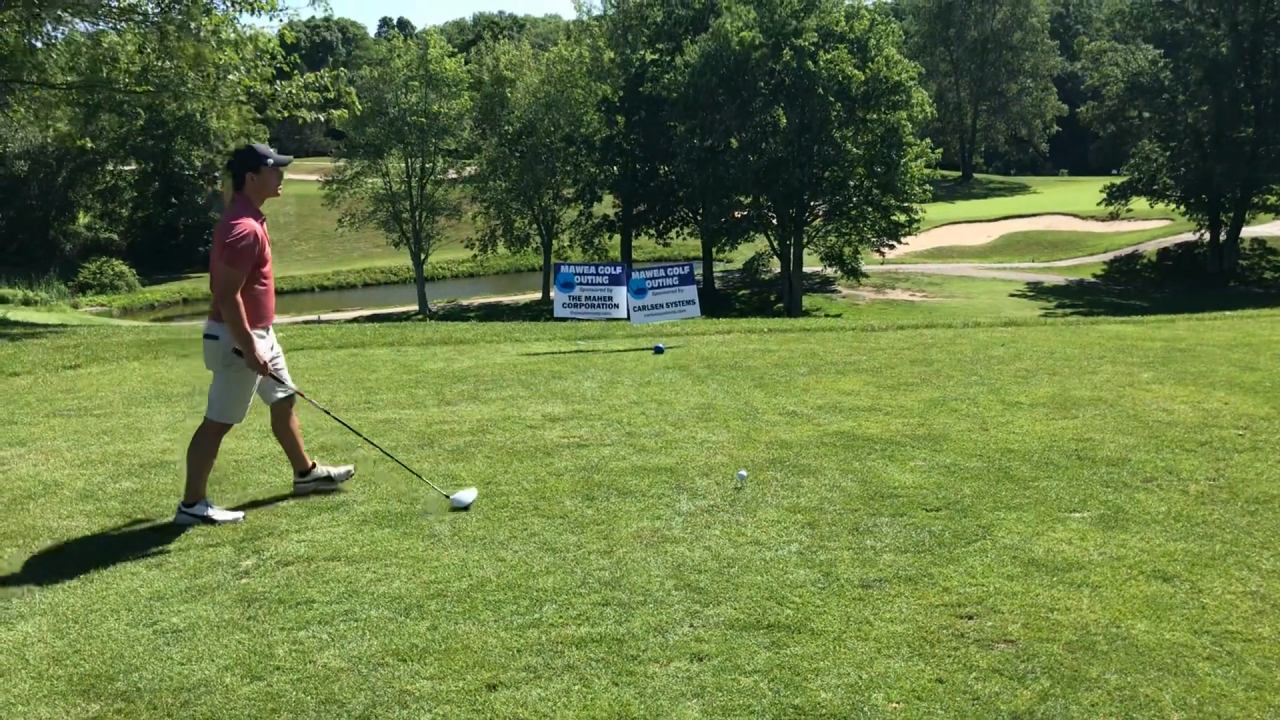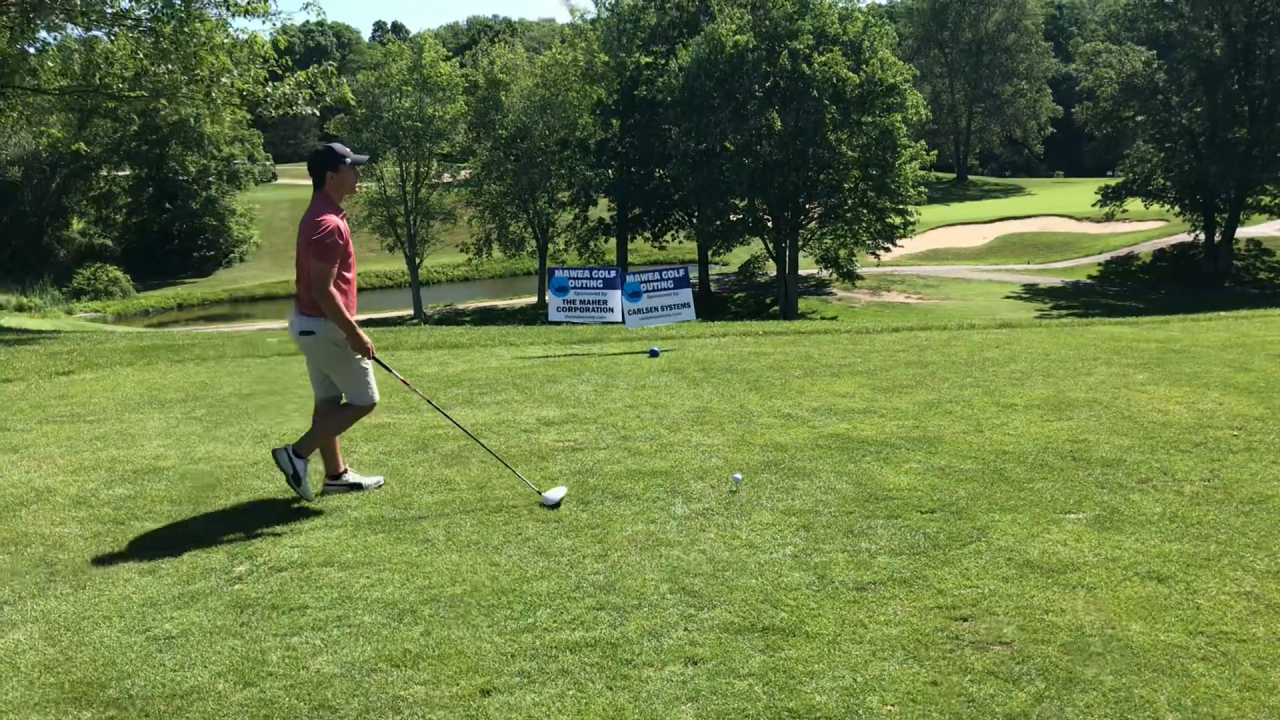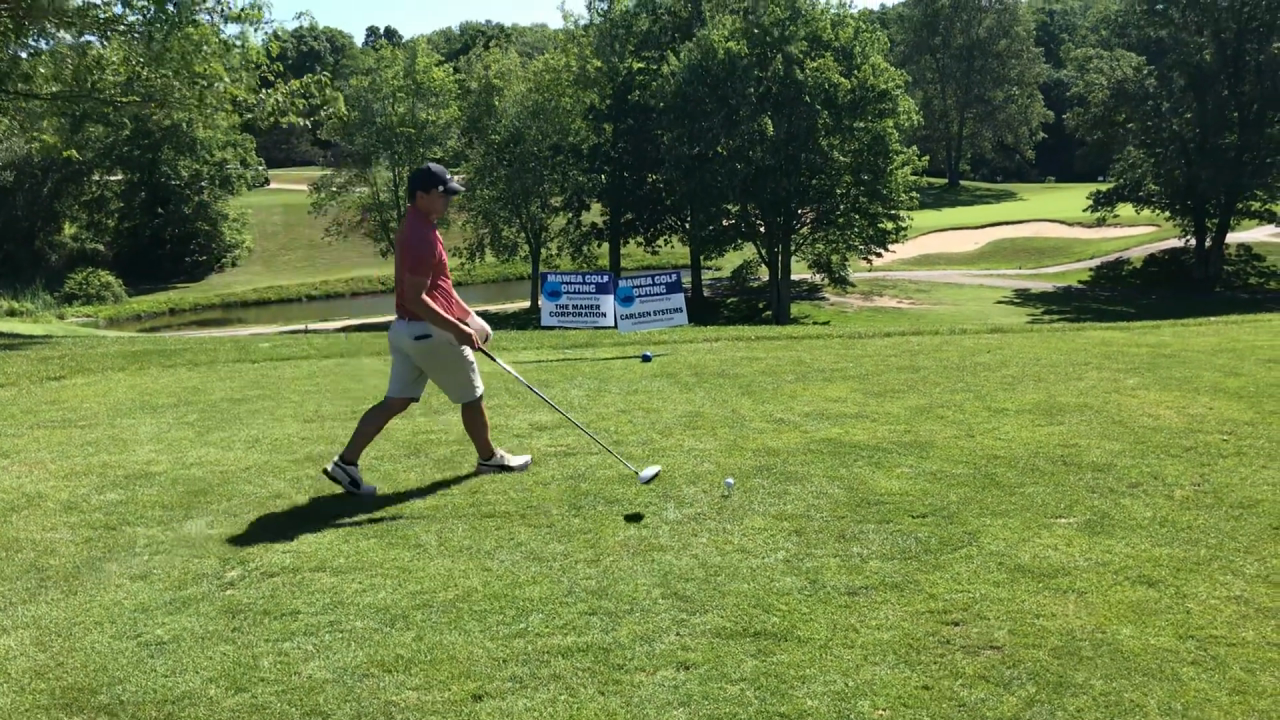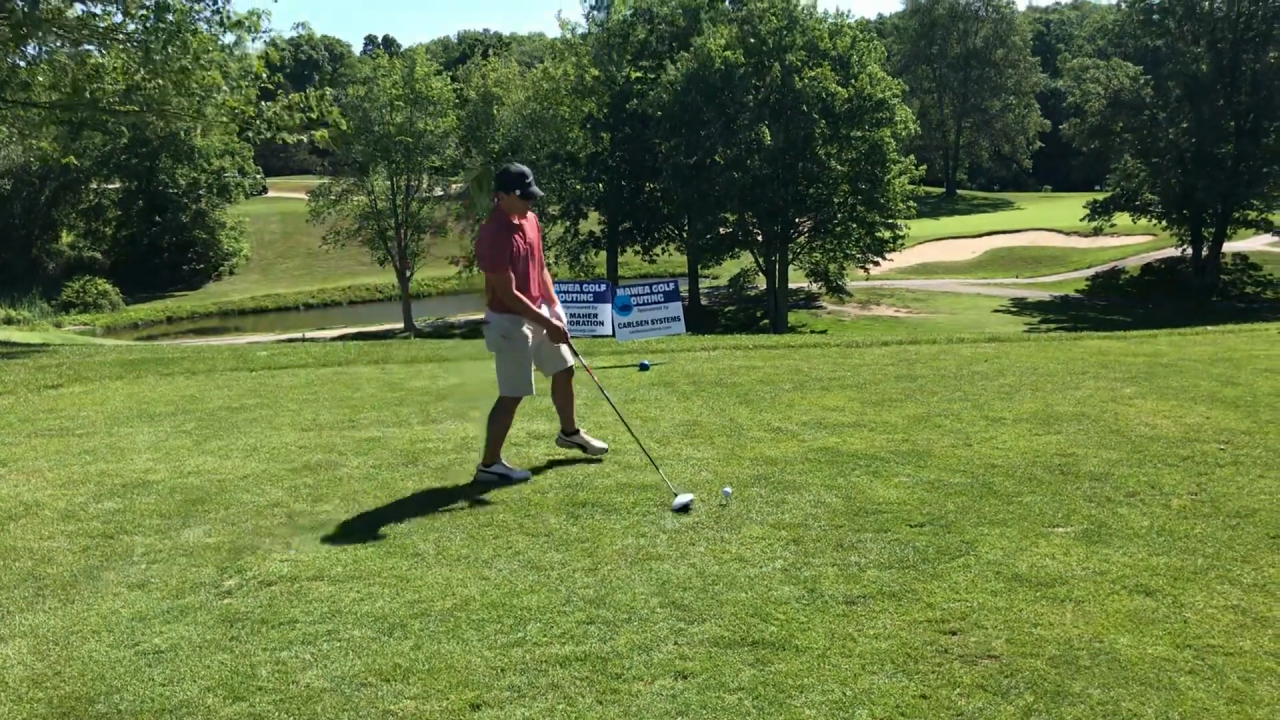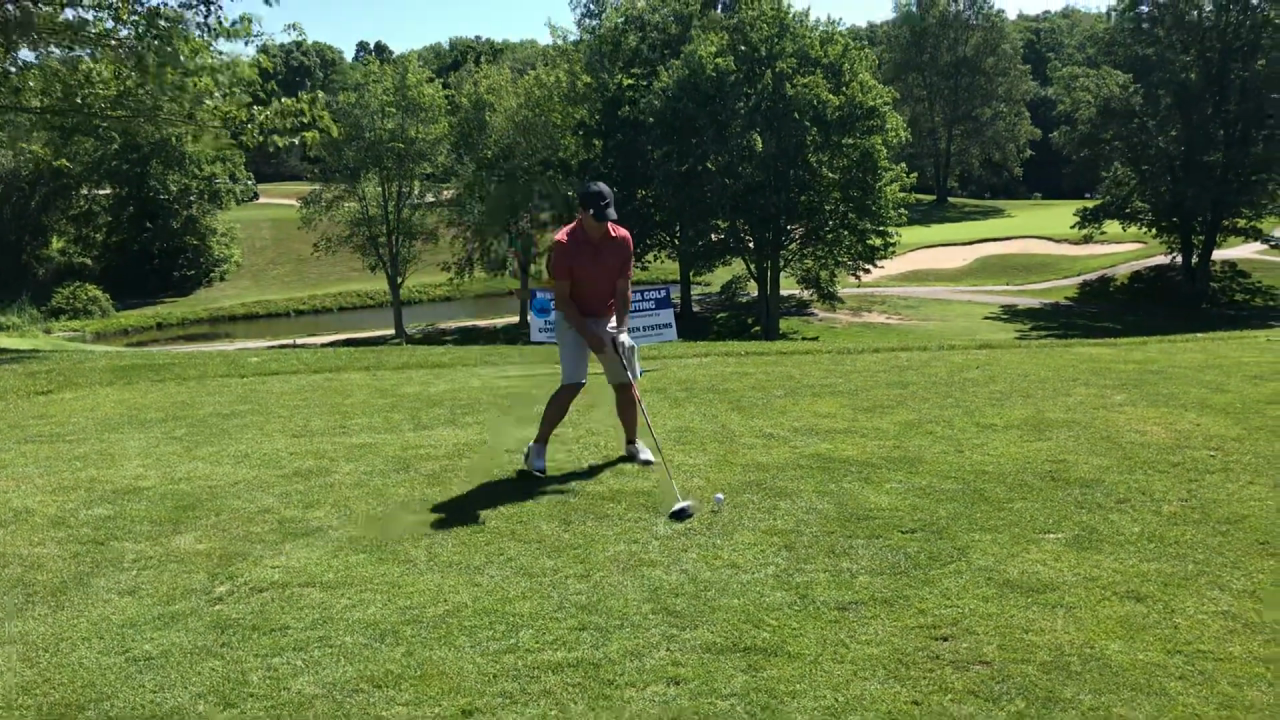
dt=0.4s
person 1, frame 1
left shoulder: (248, 218)
right shoulder: (243, 229)
right elbow: (229, 295)
right wrist: (249, 347)
left hip: (257, 334)
right hip: (239, 339)
left knee: (284, 402)
right knee: (218, 421)
left ankle: (307, 473)
right ankle: (192, 503)
person 1, frame 2
left shoulder: (323, 215)
right shoulder: (328, 224)
right elbow: (322, 289)
left wrist: (347, 325)
right wrist: (353, 331)
left hip: (314, 324)
right hip: (324, 328)
left knee: (330, 401)
right knee: (363, 401)
left ankle: (337, 473)
right ankle: (295, 452)
person 1, frame 3
left shoulder: (418, 227)
right shoulder: (420, 238)
right elbow: (418, 299)
left wrist: (467, 313)
right wrist: (458, 328)
left hip: (409, 329)
right hip: (431, 332)
left knee: (397, 400)
right knee: (471, 397)
left ankle: (346, 462)
right ankle: (489, 457)
person 1, frame 4
left shoulder: (529, 220)
right shoulder: (492, 235)
right elbow: (507, 293)
left wrist: (554, 306)
right wrist: (544, 320)
left hip: (539, 313)
right hip: (510, 322)
left knee: (564, 373)
right knee: (512, 395)
left ankle: (570, 433)
right ankle: (489, 464)
person 1, frame 5
left shoulder: (623, 239)
right shoulder: (564, 244)
left elbow: (623, 289)
right elbow: (562, 299)
left wrist: (621, 328)
right wrist: (587, 333)
left hip: (610, 321)
right hip: (573, 323)
left knee: (625, 384)
right knee: (571, 386)
left ankle: (633, 442)
right ankle: (539, 445)
